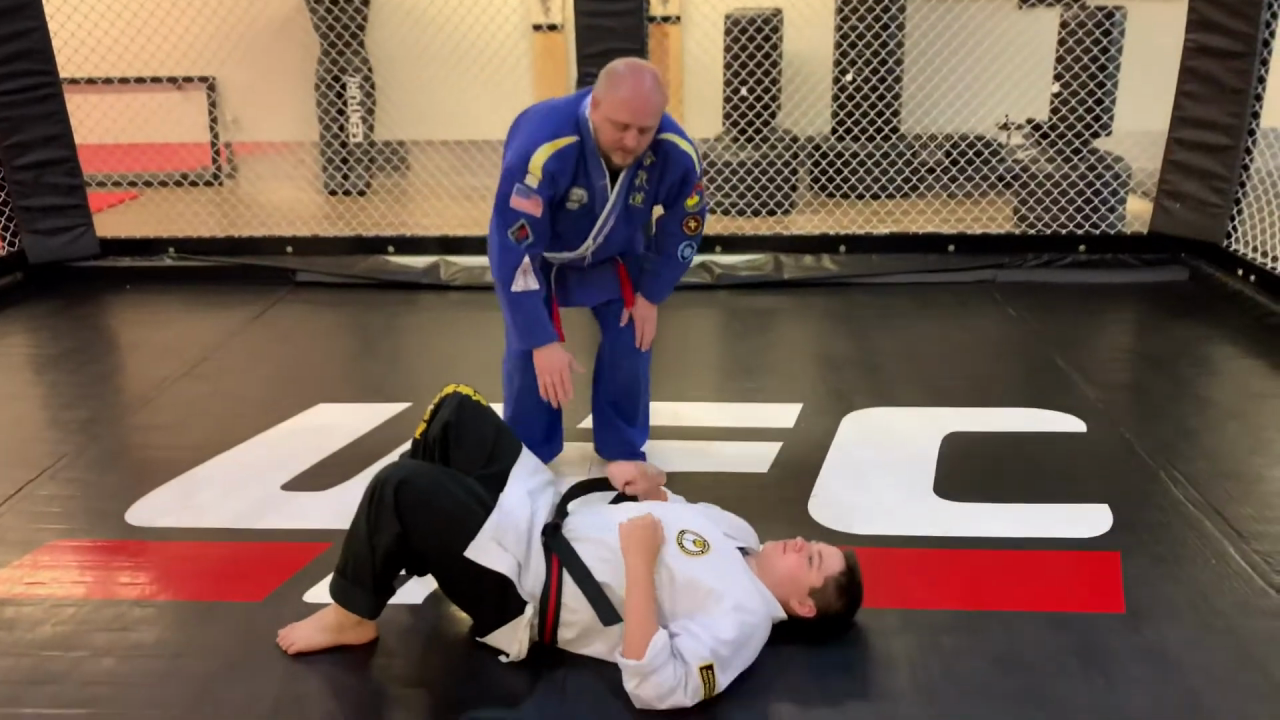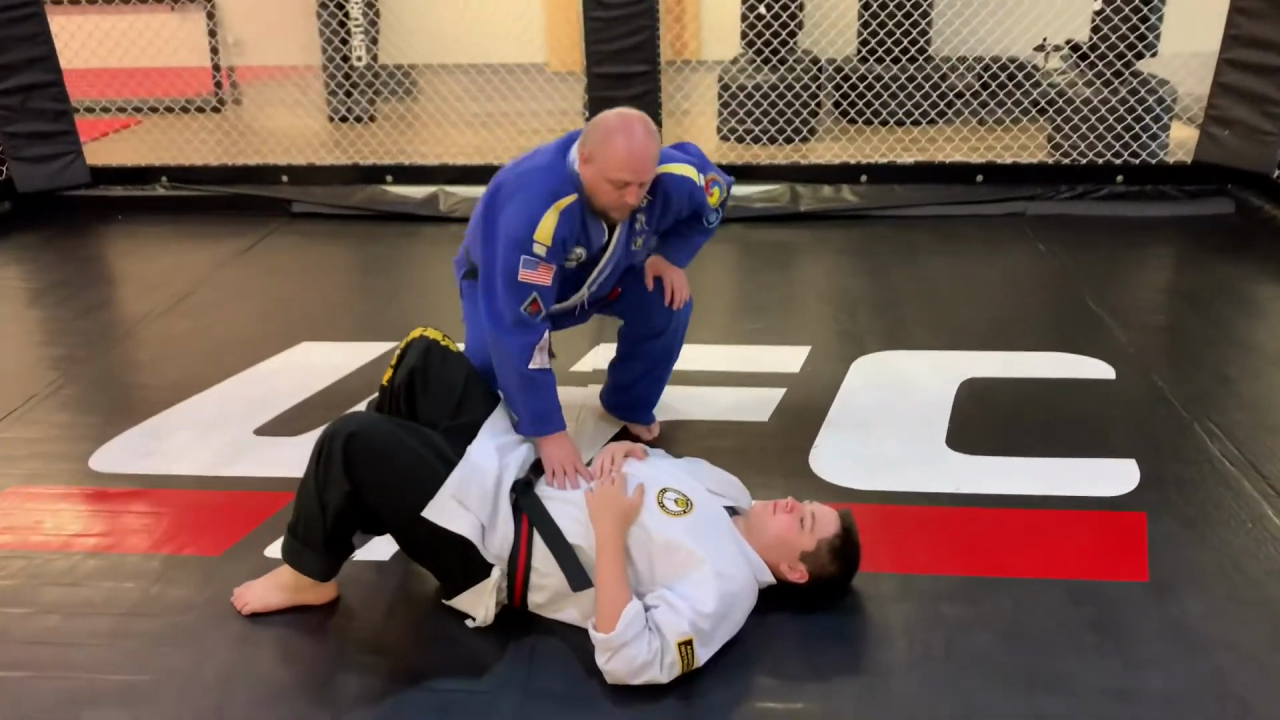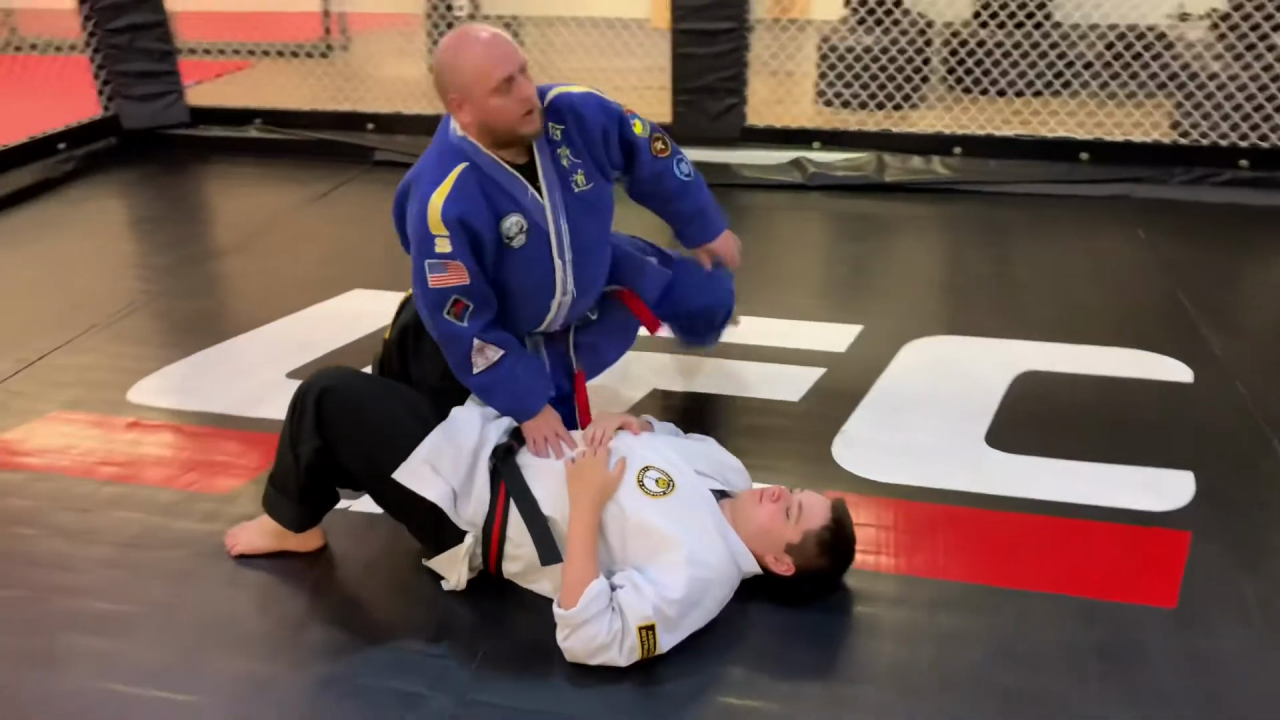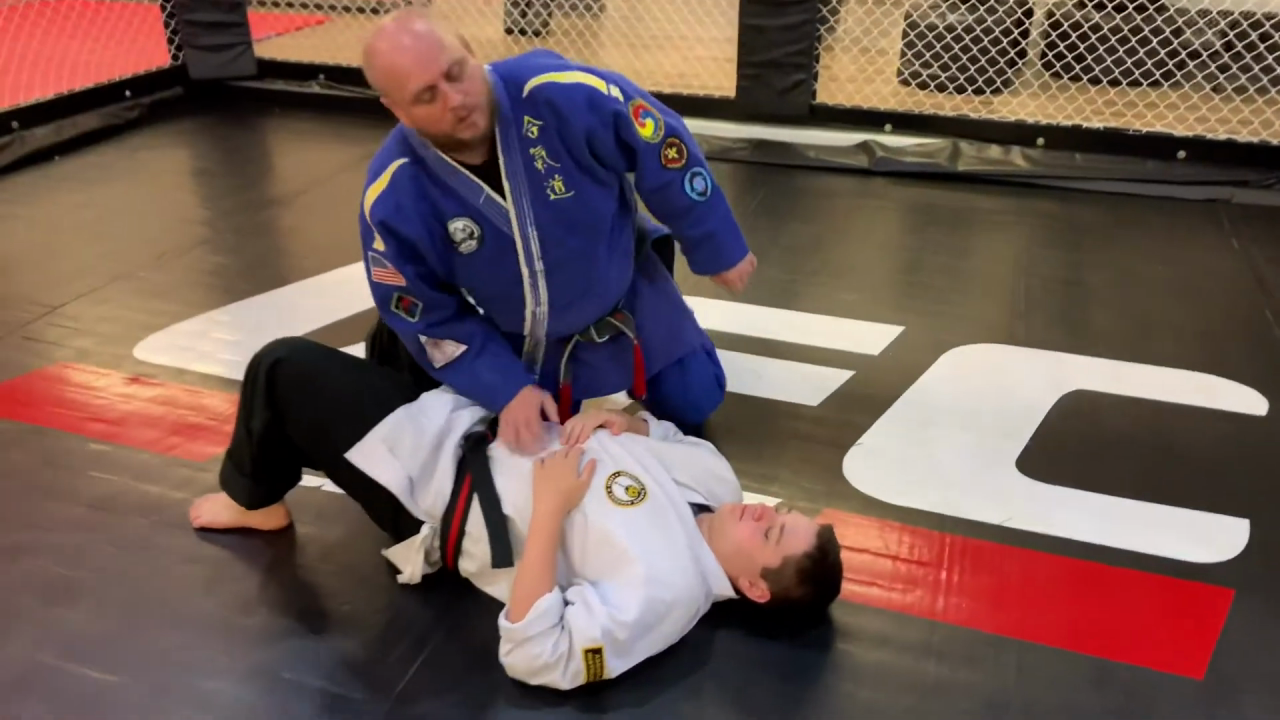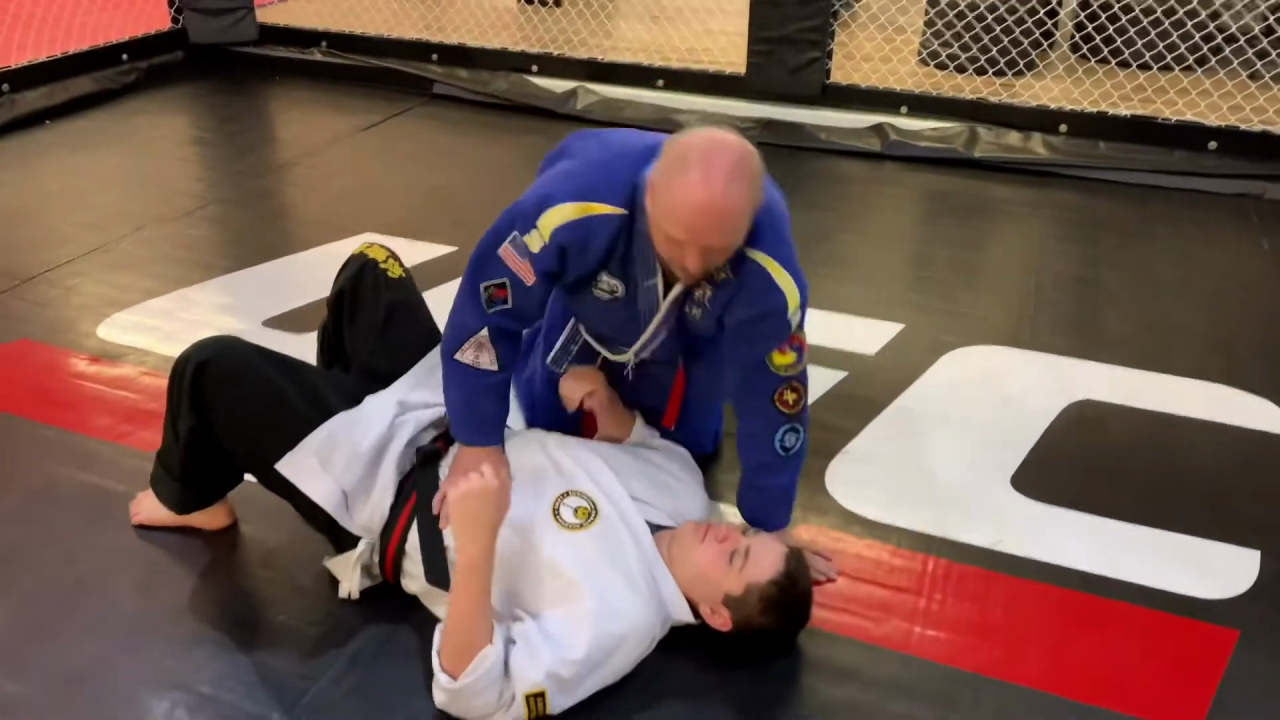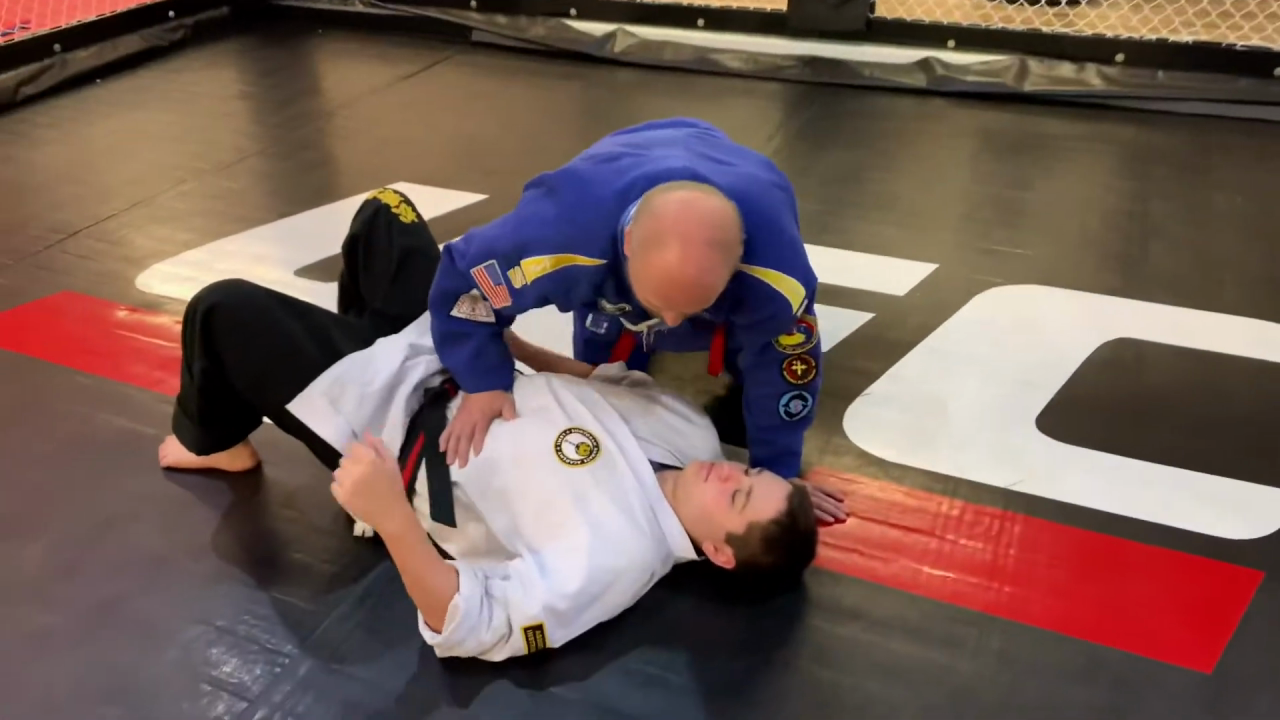
dt=0.7s
person 1, frame 1
left shoulder: (743, 618)
right shoulder: (740, 535)
left elbow: (654, 685)
right elbow: (672, 511)
left wrist: (640, 563)
right wrist: (645, 479)
left hip: (523, 587)
right hip: (550, 515)
left knee: (399, 487)
right knee: (457, 410)
left ankle: (352, 617)
right ankle: (398, 546)
person 1, frame 2
left shoulder: (725, 586)
right shoulder: (730, 494)
left elbow: (627, 661)
right elbow: (659, 472)
left wrist: (609, 530)
right wrist: (627, 450)
left hip: (489, 546)
right hip: (519, 468)
left knee: (350, 442)
right knee: (425, 355)
left ankle: (309, 575)
right ankle: (368, 495)
person 1, frame 3
left shoulder: (701, 571)
right shoulder: (727, 473)
left elbow: (588, 639)
right elbow: (665, 439)
left wrist: (584, 503)
right wrist: (628, 421)
left hip: (471, 505)
right hip: (509, 432)
left knee: (326, 396)
left ankle: (290, 524)
right ankle: (390, 416)
person 1, frame 4
left shoulder: (664, 590)
right shoulder: (715, 479)
left elbow: (533, 656)
right elbow: (663, 434)
left wrist: (549, 507)
right wrist: (621, 421)
left hip: (438, 494)
right hip: (489, 426)
left knee: (284, 368)
left ankle: (251, 501)
right ankle: (385, 397)
person 1, frame 5
left shoulder: (617, 621)
right shoulder: (681, 486)
right elbow: (633, 444)
left wrist: (472, 540)
right wrist: (602, 394)
left hip: (387, 501)
right hip: (447, 427)
left knee: (212, 368)
right knee: (371, 266)
left ankle: (190, 500)
right ankle: (336, 399)
person 1, frame 6
left shoulder: (615, 555)
right shoulder: (692, 434)
left elbow: (462, 628)
left wrist: (390, 511)
right wrist: (513, 346)
left hip: (398, 430)
right hip: (457, 369)
left knee: (222, 310)
right knee: (384, 212)
left ankle: (213, 442)
right ankle: (355, 341)
person 2, frame 1
left shoulder: (676, 152)
right shoulder: (542, 143)
left elbow: (684, 230)
right elbow: (513, 246)
left wrist: (651, 295)
right wrist: (541, 342)
left hip: (614, 256)
right hip: (539, 254)
left knee: (631, 339)
right knee: (526, 348)
left ankle: (622, 450)
person 2, frame 2
left shoulder: (670, 176)
right shoulder: (532, 207)
left elbow: (714, 185)
right elbow: (517, 328)
left wrist: (672, 256)
right wrist: (549, 433)
right hip: (501, 274)
left knee: (666, 306)
right knee: (491, 356)
left ankle: (629, 404)
person 2, frame 3
left shoulder: (572, 110)
right shoulder: (444, 200)
left elbow: (650, 155)
right elbow: (464, 322)
left wrist: (707, 228)
right wrist: (528, 407)
left hip: (600, 279)
right hip: (522, 341)
left knee: (710, 296)
right knee: (552, 451)
person 2, frame 4
left shoulder: (561, 96)
right shoulder: (394, 197)
left elbow: (667, 155)
right elbow: (431, 317)
left wrist: (721, 250)
right wrist: (507, 391)
left hip: (627, 301)
right hip: (524, 348)
left knee: (694, 405)
right knee: (532, 450)
person 2, frame 5
left shoulder: (767, 269)
right shoulder: (578, 204)
left elbow: (772, 391)
right elbow: (486, 302)
left wrist: (767, 525)
right wrist: (478, 438)
right hip: (583, 329)
left knee: (692, 452)
person 2, frame 6
left shoulder: (774, 270)
right shoulder: (561, 232)
left elbow: (782, 371)
right elbow: (464, 278)
left wrist: (775, 475)
right wrist: (483, 384)
